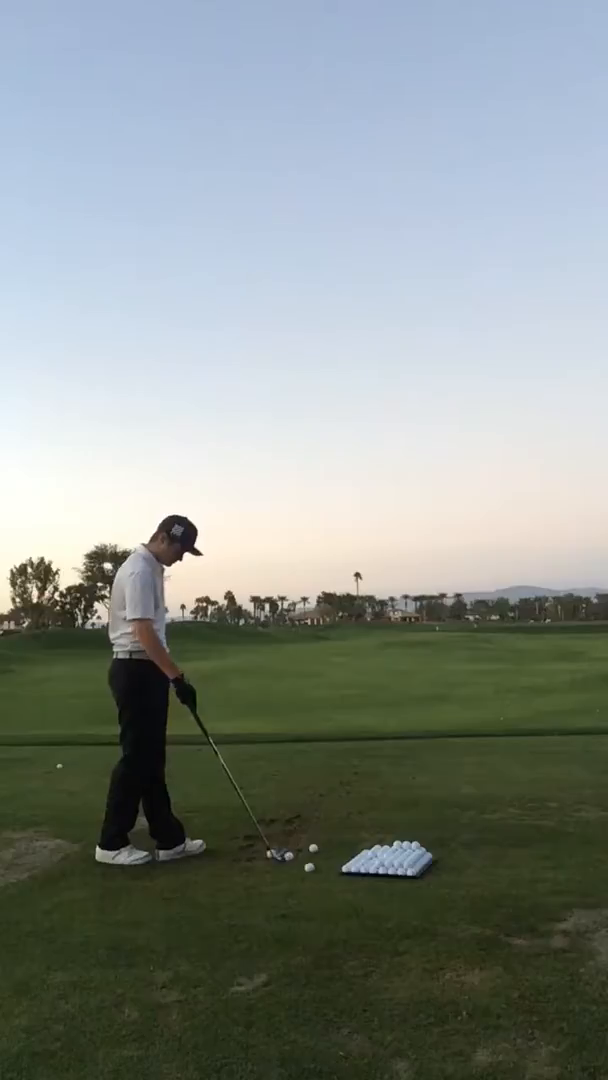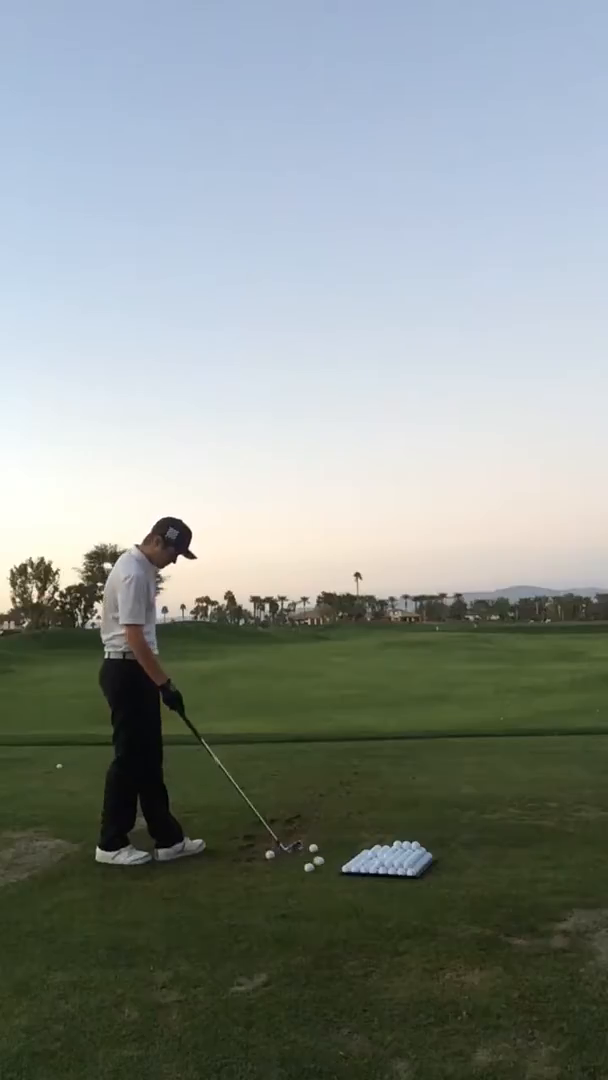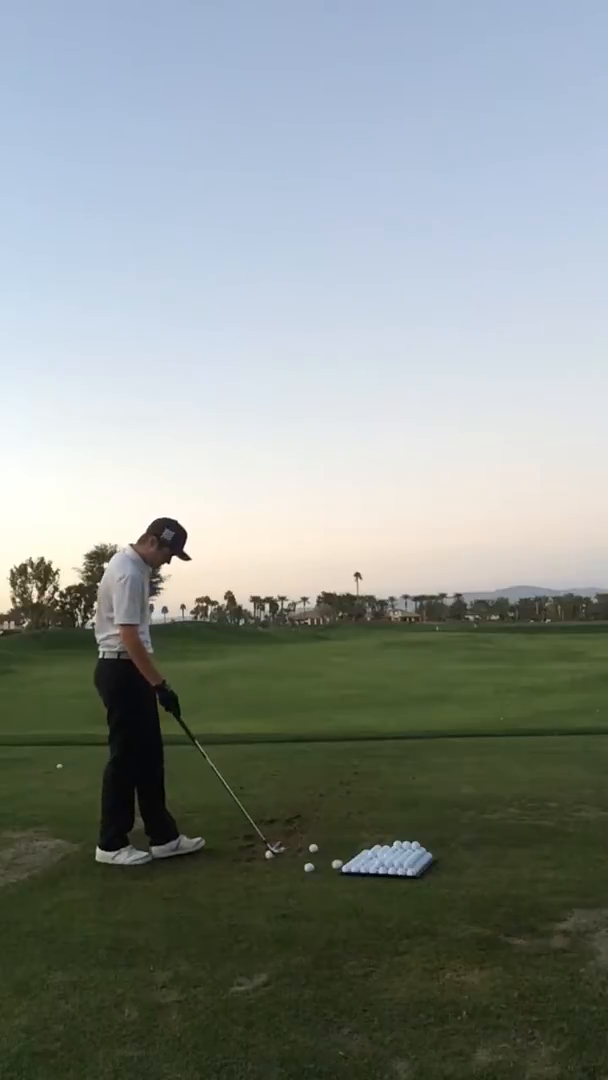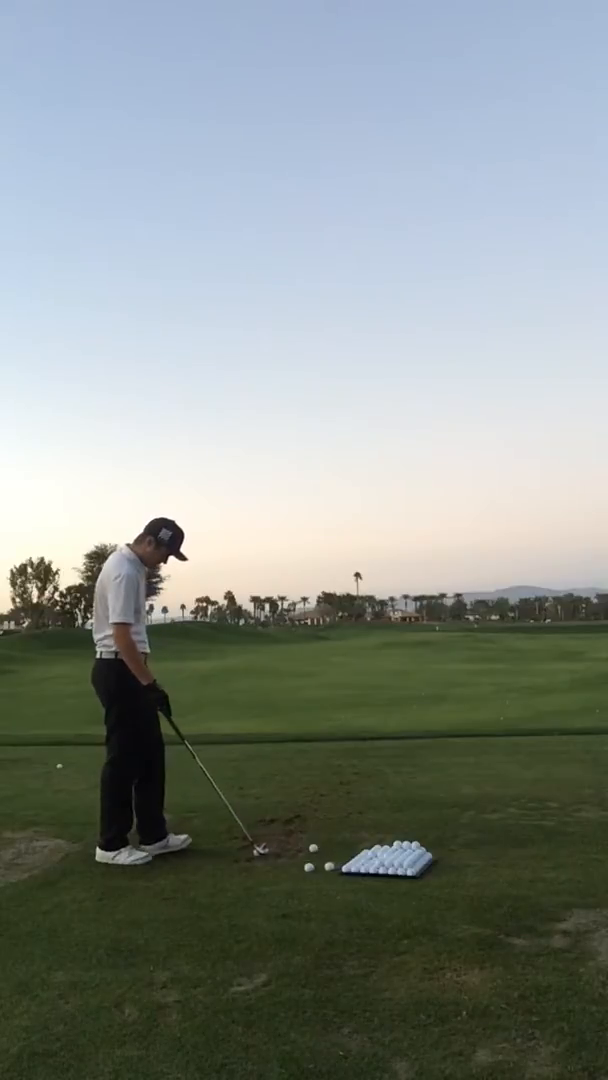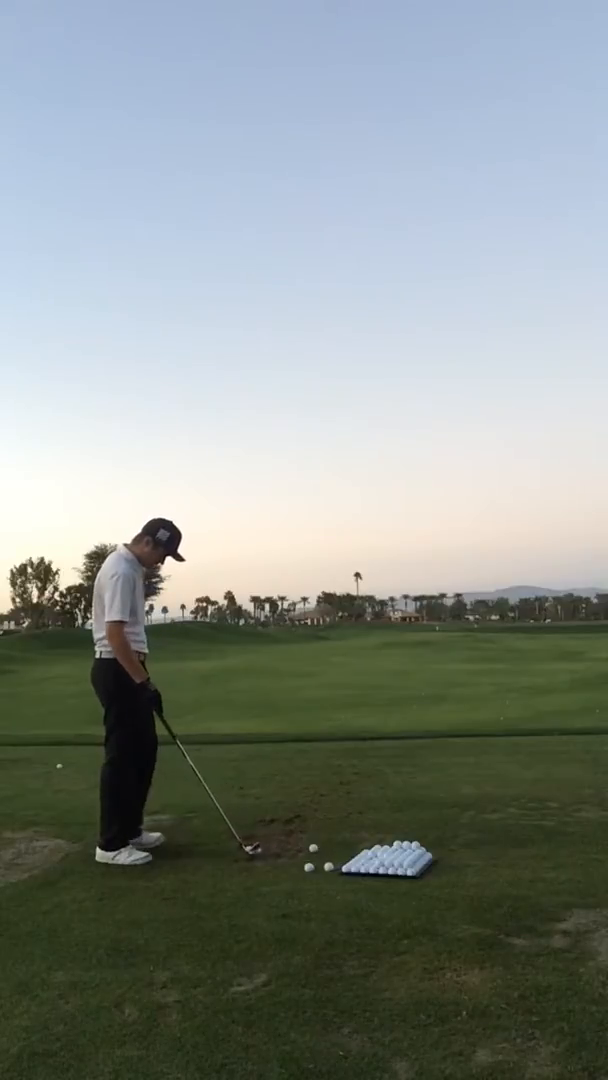
dt=0.2s
person 1, frame 1
left shoulder: (151, 567)
right shoulder: (139, 571)
right elbow: (144, 632)
right wrist: (177, 676)
left hip: (145, 670)
right hip: (135, 671)
left knee: (151, 758)
right knee: (136, 757)
left ankle: (169, 839)
right ankle: (111, 843)
person 1, frame 2
left shoulder: (140, 567)
right shoulder: (133, 574)
right elbow: (134, 637)
right wrist: (165, 684)
left hip: (135, 670)
right hip: (127, 672)
left knee: (148, 757)
right knee: (130, 757)
left ankle: (168, 839)
right ankle: (111, 843)
person 1, frame 3
left shoulder: (133, 565)
right shoulder: (128, 574)
right elbow: (129, 638)
right wrist: (160, 684)
left hip: (129, 670)
right hip: (122, 671)
left knee: (149, 755)
right knee: (126, 757)
left ankle: (163, 836)
right ankle: (111, 844)
person 1, frame 4
left shoulder: (130, 565)
right shoulder: (124, 573)
right elbow: (121, 636)
right wrist: (151, 684)
left hip: (128, 671)
right hip: (119, 672)
left knee: (150, 752)
right knee: (123, 757)
left ankle: (152, 834)
right ankle: (111, 844)
person 1, frame 5
left shoulder: (130, 566)
right shoulder: (121, 572)
right elbow: (115, 634)
right wrist: (143, 682)
left hip: (127, 670)
right hip: (117, 672)
left knee: (144, 750)
right knee: (122, 756)
left ankle: (128, 829)
right ankle: (112, 843)
